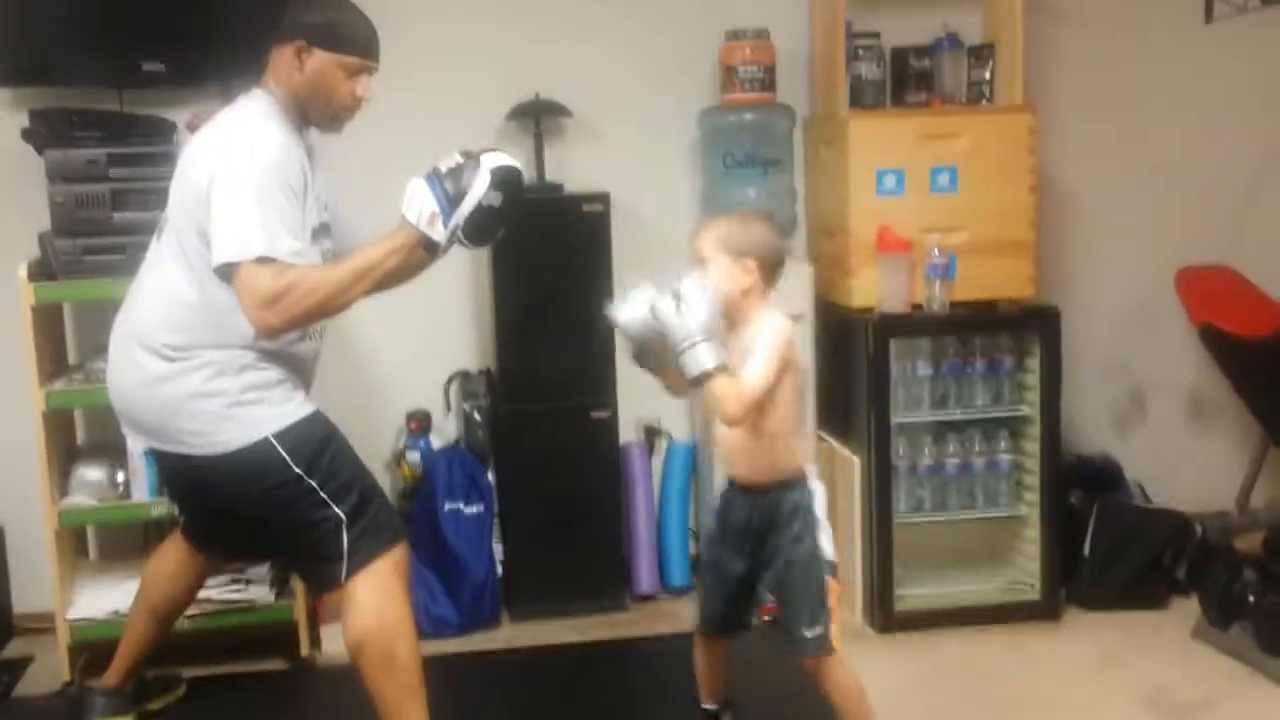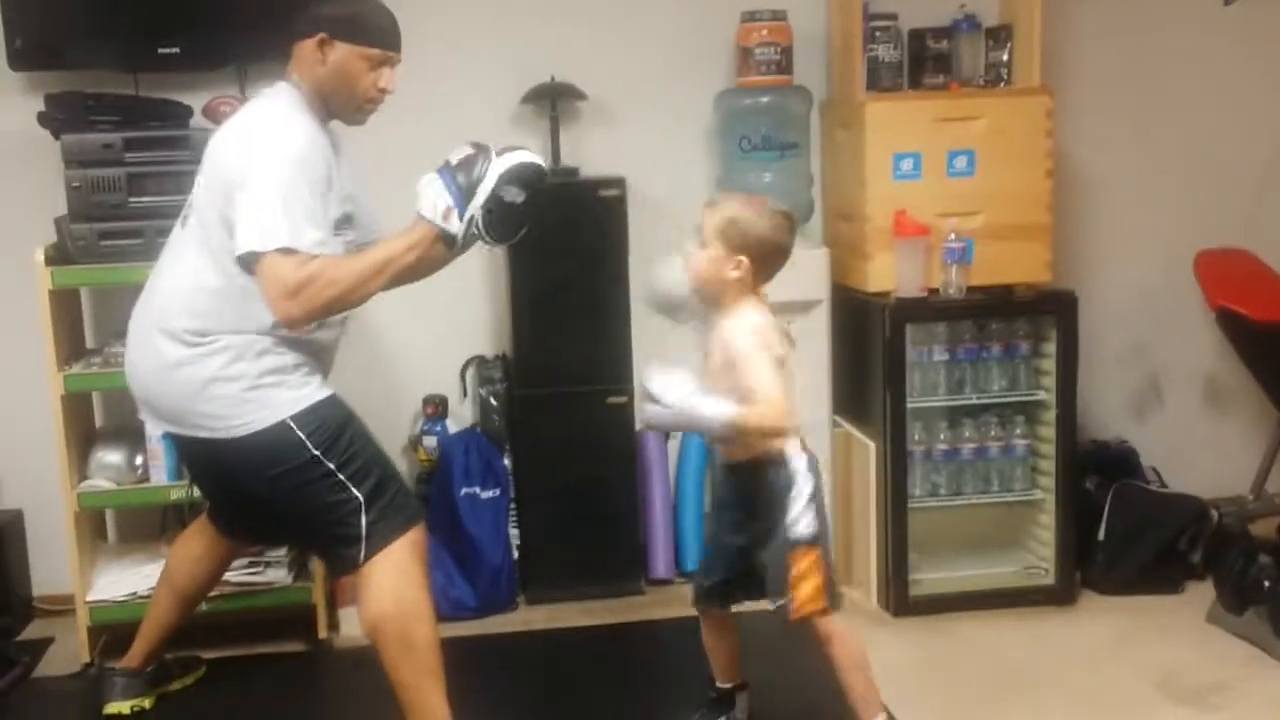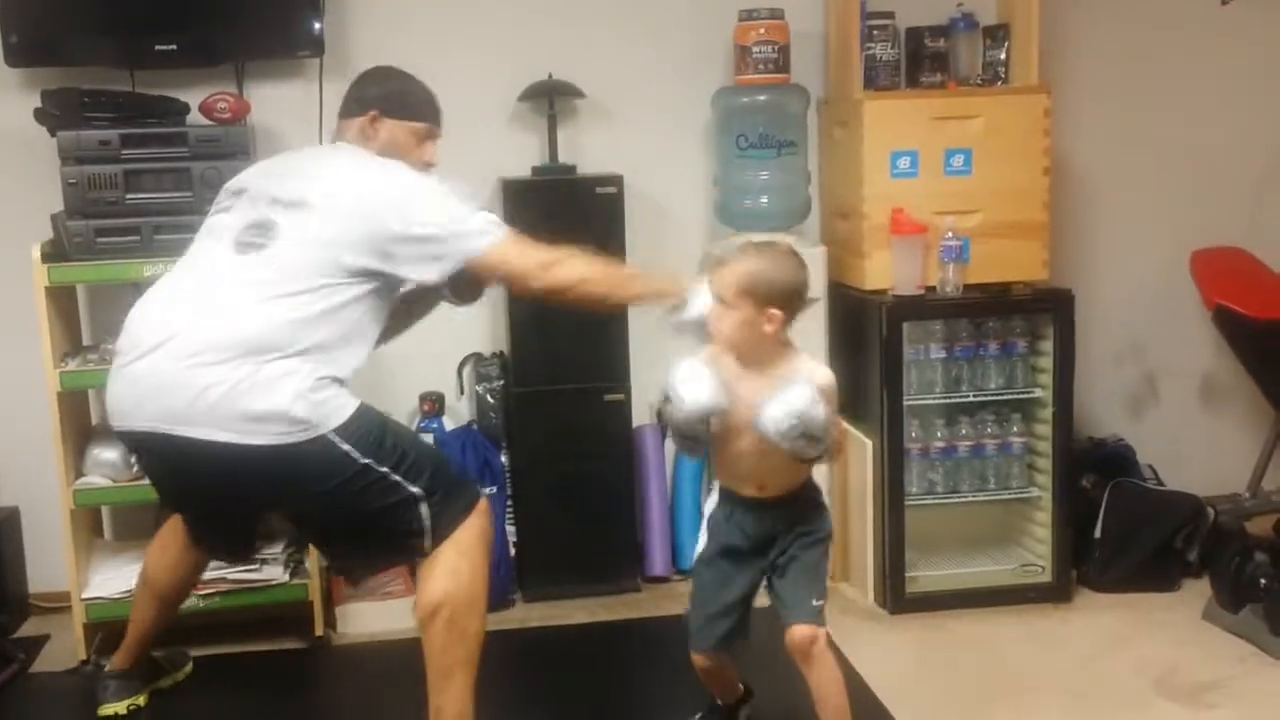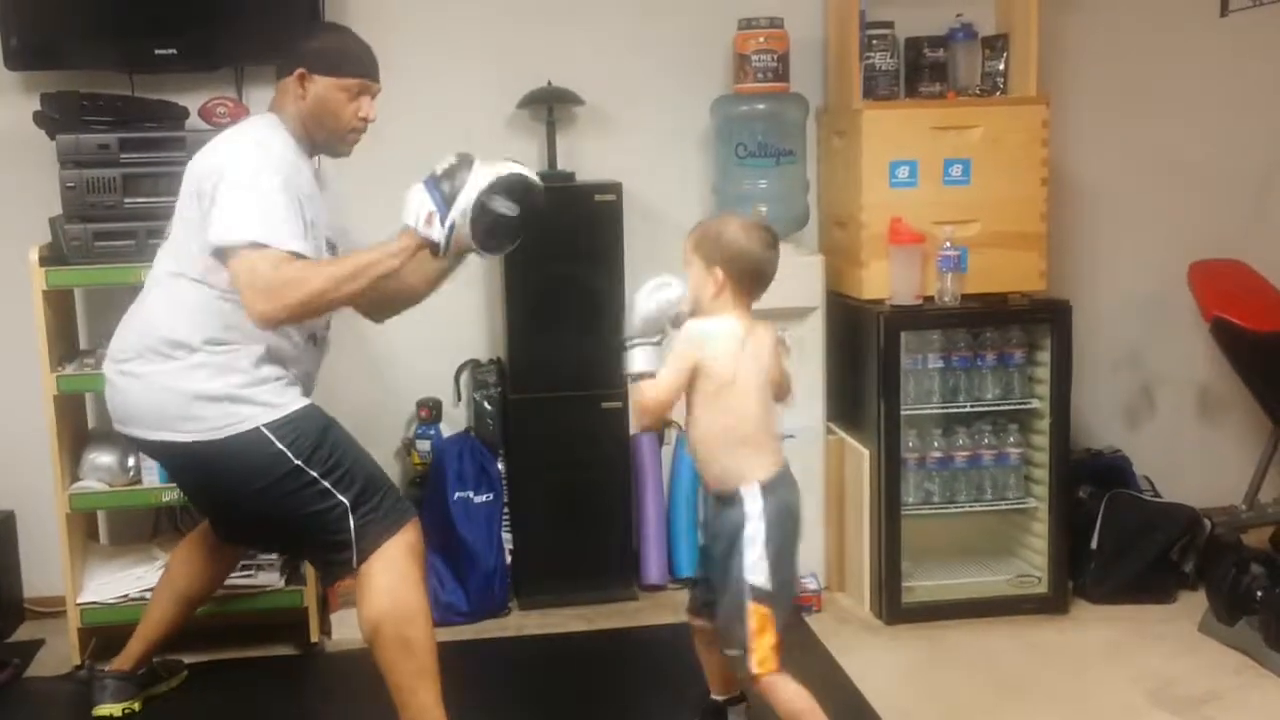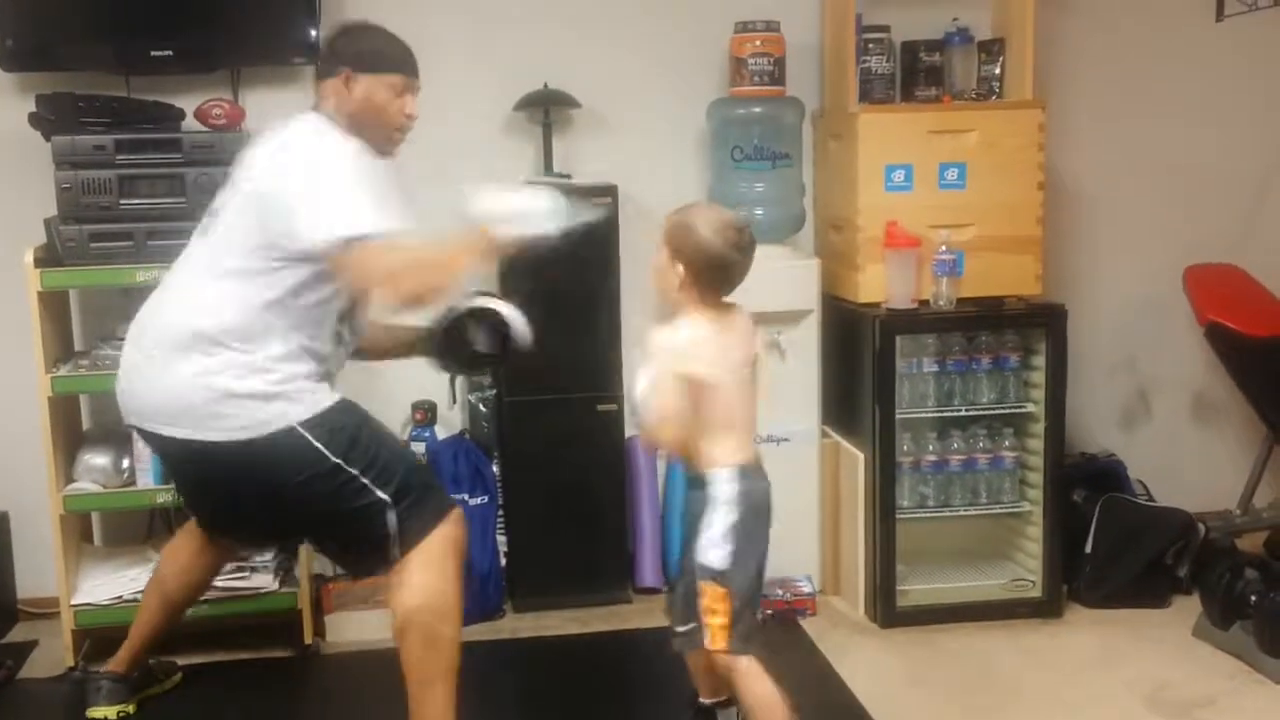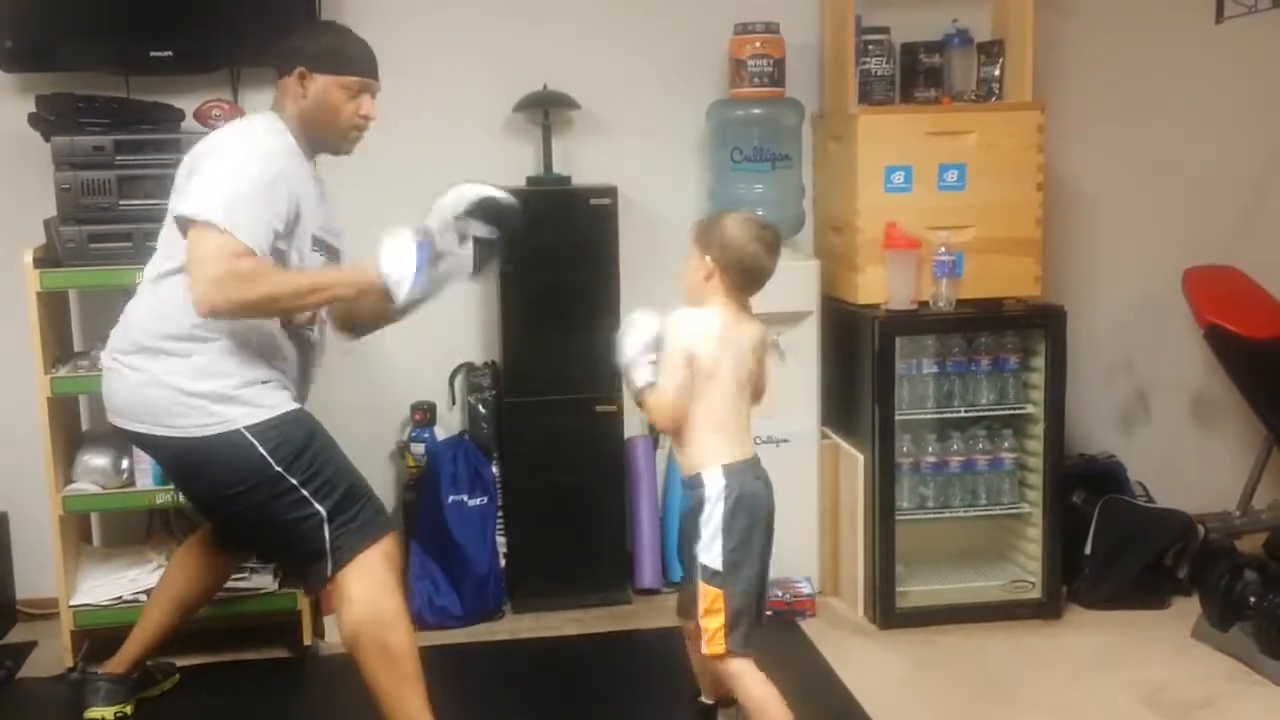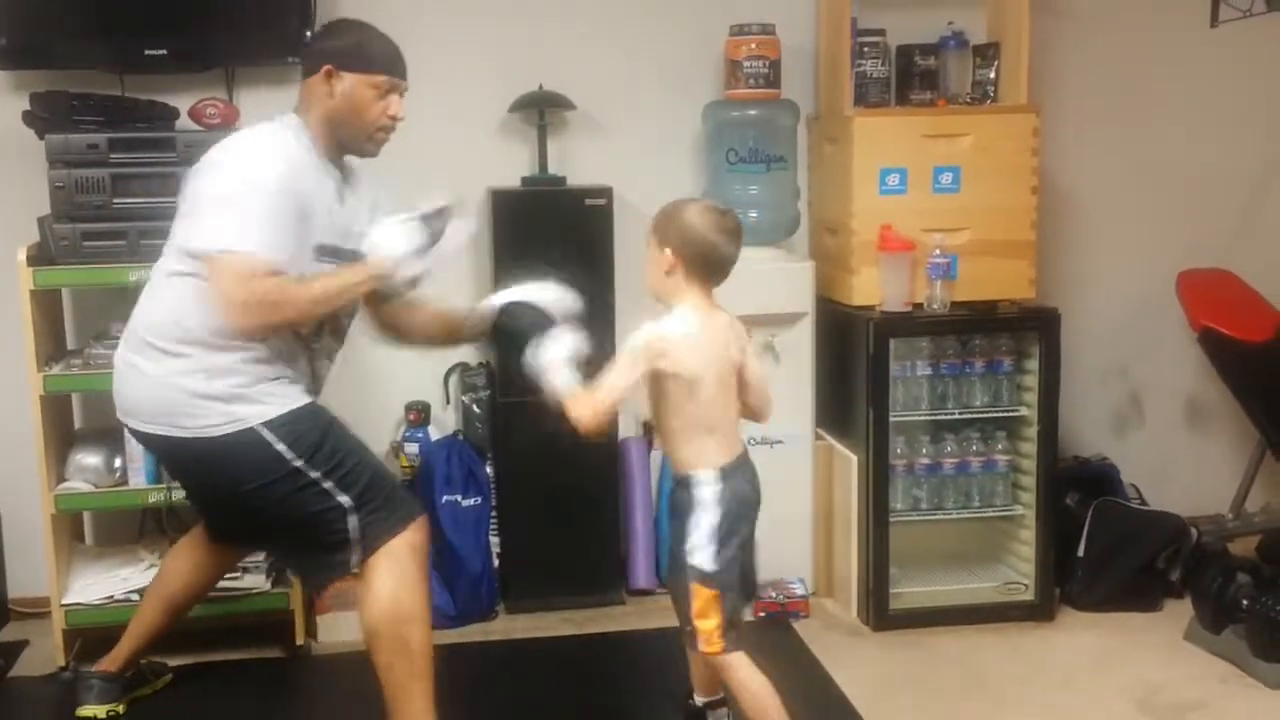
dt=0.7s
person 1, frame 1
left shoulder: (273, 142)
right shoulder: (257, 145)
left elbow: (350, 271)
right elbow: (272, 305)
left wrist: (440, 231)
right wrist: (416, 233)
left hip: (170, 387)
right hip: (213, 397)
left knee: (208, 536)
right knee: (376, 555)
person 1, frame 2
left shoulder: (295, 132)
right shoulder: (283, 140)
left elbow: (354, 259)
right elbow: (306, 290)
left wrist: (454, 221)
right wrist: (433, 226)
left hip: (187, 366)
right hip: (232, 377)
left knee: (236, 518)
right knee: (393, 538)
person 1, frame 3
left shoulder: (265, 176)
right shoulder: (390, 191)
right elbow: (542, 271)
left wrist: (432, 290)
right wrist: (676, 291)
left hip: (141, 390)
right hip: (245, 406)
left knee: (204, 519)
right knee: (460, 526)
person 1, frame 4
left shoulder: (292, 168)
right shoulder: (259, 157)
left elbow: (369, 300)
right elbow: (273, 298)
left wrist: (453, 244)
right wrist: (411, 239)
left hip: (169, 388)
right hip: (210, 394)
left knee: (236, 524)
right knee: (389, 539)
person 1, frame 5
left shoulder: (309, 156)
right shoulder: (331, 160)
left elbow: (331, 321)
right elbow: (397, 283)
left wrist: (429, 342)
right wrist: (490, 235)
left hip: (162, 384)
right hip: (234, 395)
left knee: (224, 523)
right knee: (434, 534)
person 1, frame 6
left shoulder: (299, 175)
right shoulder: (250, 152)
left elbow: (347, 314)
right elbow: (217, 286)
left wrist: (434, 258)
right wrist: (376, 272)
left hip: (171, 392)
right hip: (203, 395)
left knee: (238, 527)
right knee: (365, 548)
person 1, frame 7
left shoulder: (340, 185)
right shoulder: (265, 162)
left elbow: (397, 319)
right elbow: (250, 309)
left wrist: (487, 316)
right wrist: (378, 268)
left hip: (178, 395)
right hip: (213, 394)
left knee: (233, 527)
right knee: (394, 537)
person 2, frame 1
left shoulder: (774, 330)
right shoulder: (720, 327)
left elbow: (734, 408)
right elbow: (679, 383)
left wrist: (694, 340)
right wrist: (650, 343)
left hip: (790, 504)
right hip: (739, 499)
left knee: (816, 649)
right knee: (711, 626)
person 2, frame 2
left shoulder: (745, 331)
right shoulder: (732, 313)
left elbow: (774, 420)
left wrist: (694, 410)
left hip: (779, 478)
right hip: (738, 477)
left knee: (817, 614)
right knee: (710, 602)
person 2, frame 3
left shoulder: (814, 379)
right shoulder: (717, 361)
left elbow: (832, 447)
right elbow: (703, 432)
left wrist: (816, 441)
left hip: (798, 517)
right hip: (730, 516)
left knee: (805, 637)
right knee: (704, 653)
person 2, frame 4
left shoulder: (696, 336)
right shoulder: (766, 338)
left elbow: (645, 414)
left wrist: (642, 343)
left hip: (754, 509)
right hip: (738, 505)
left knee: (760, 666)
right knee: (705, 619)
person 2, frame 5
left shoulder: (671, 344)
right shoulder: (737, 322)
left elbow: (667, 438)
left wrist: (652, 390)
left hip: (725, 494)
right hip: (740, 483)
left knee: (727, 647)
right knee: (688, 621)
person 2, frame 6
left shoulder: (683, 324)
right shoulder: (753, 332)
left elbow: (667, 418)
left wrist: (642, 366)
left hip: (719, 494)
right hip: (746, 483)
left knee: (723, 650)
right knee: (696, 618)
person 2, frame 7
left shoulder: (658, 338)
right shoulder: (731, 328)
left elbow: (590, 418)
right elbow: (758, 405)
left wrist: (556, 375)
left hip: (709, 494)
right hip: (729, 479)
left knee: (720, 645)
right knee: (697, 615)
